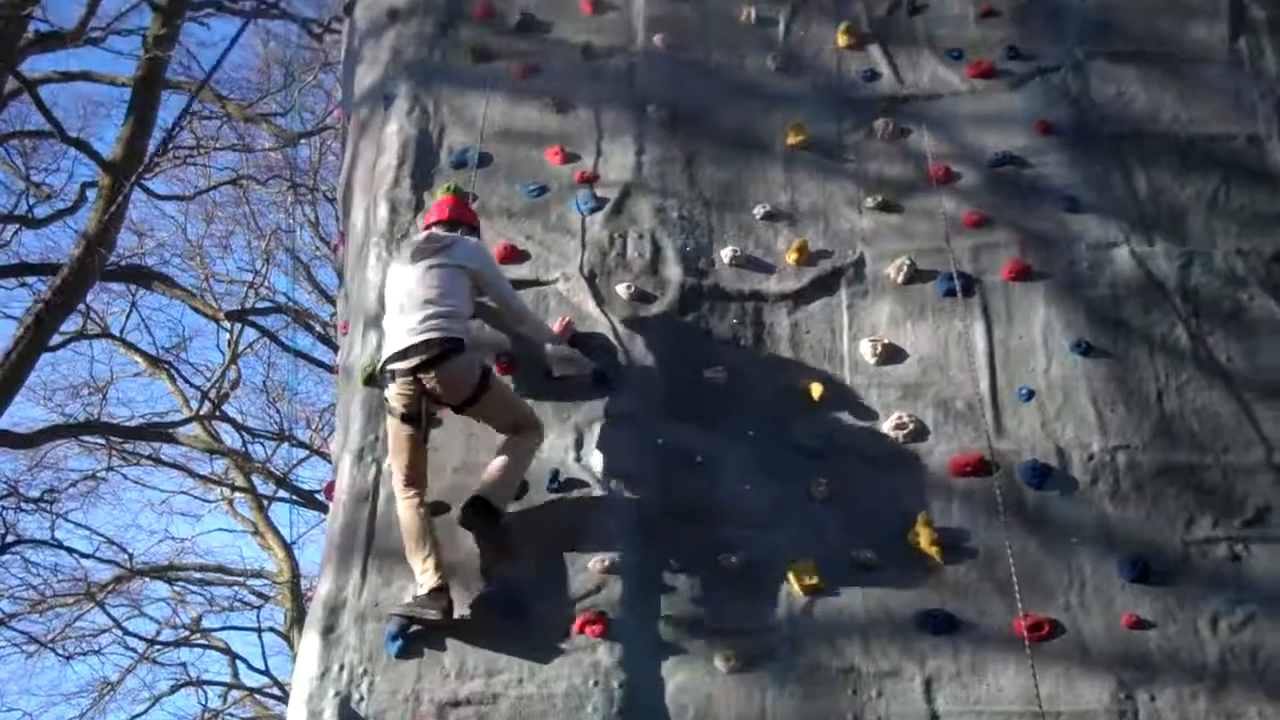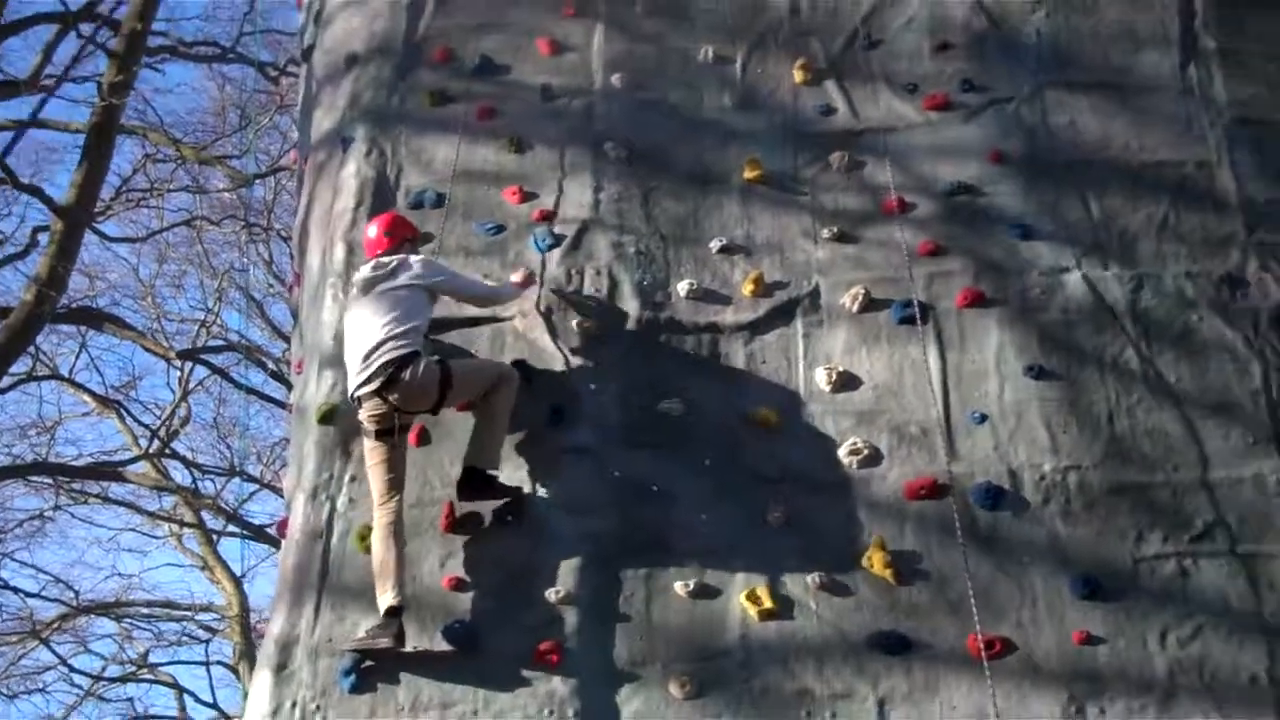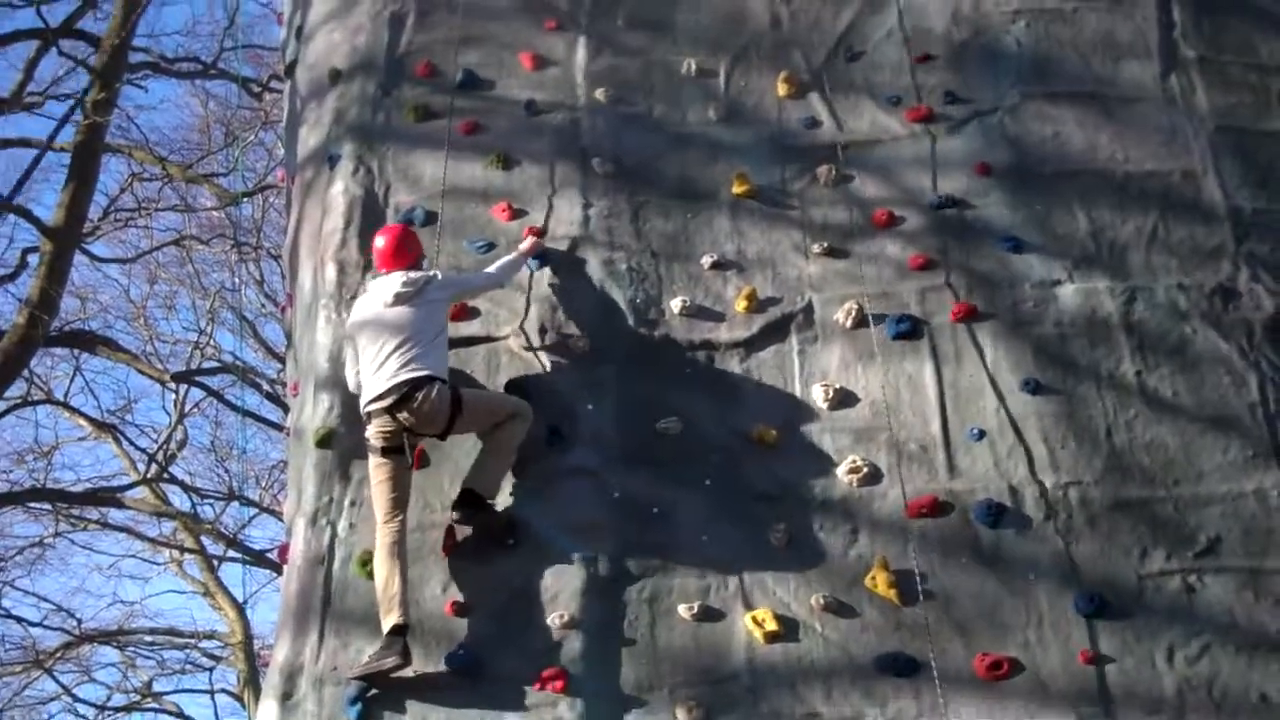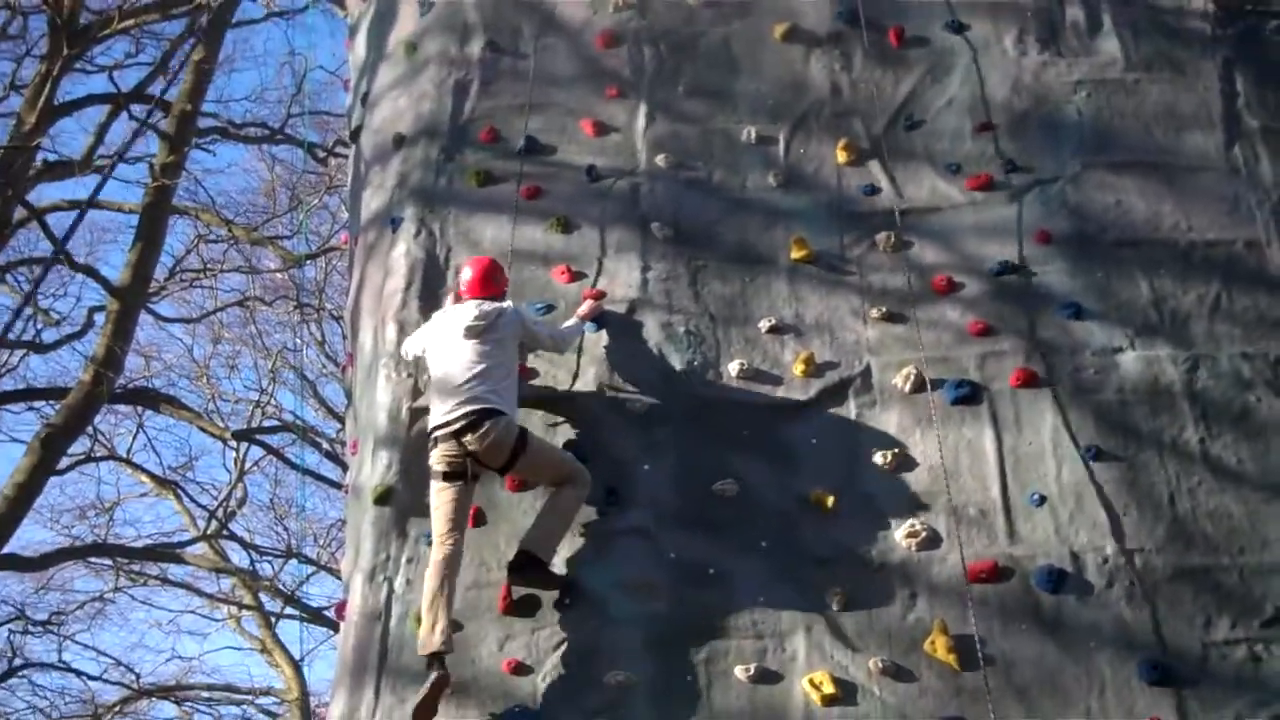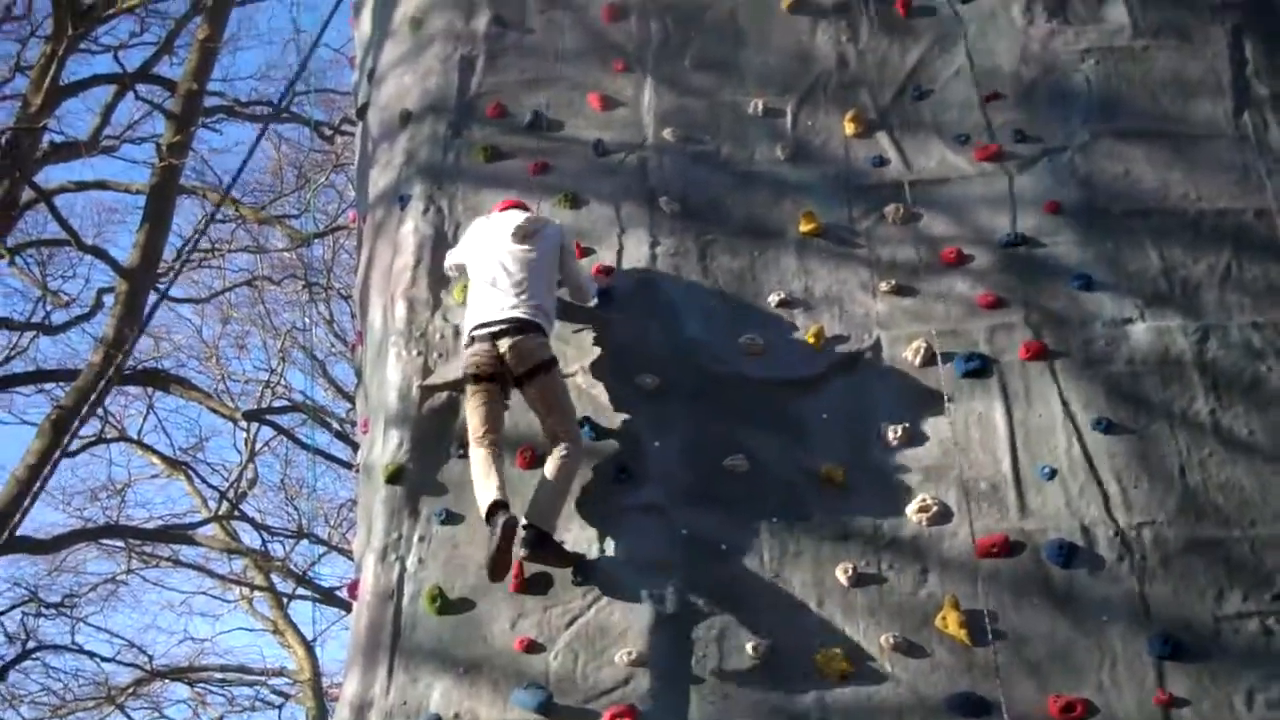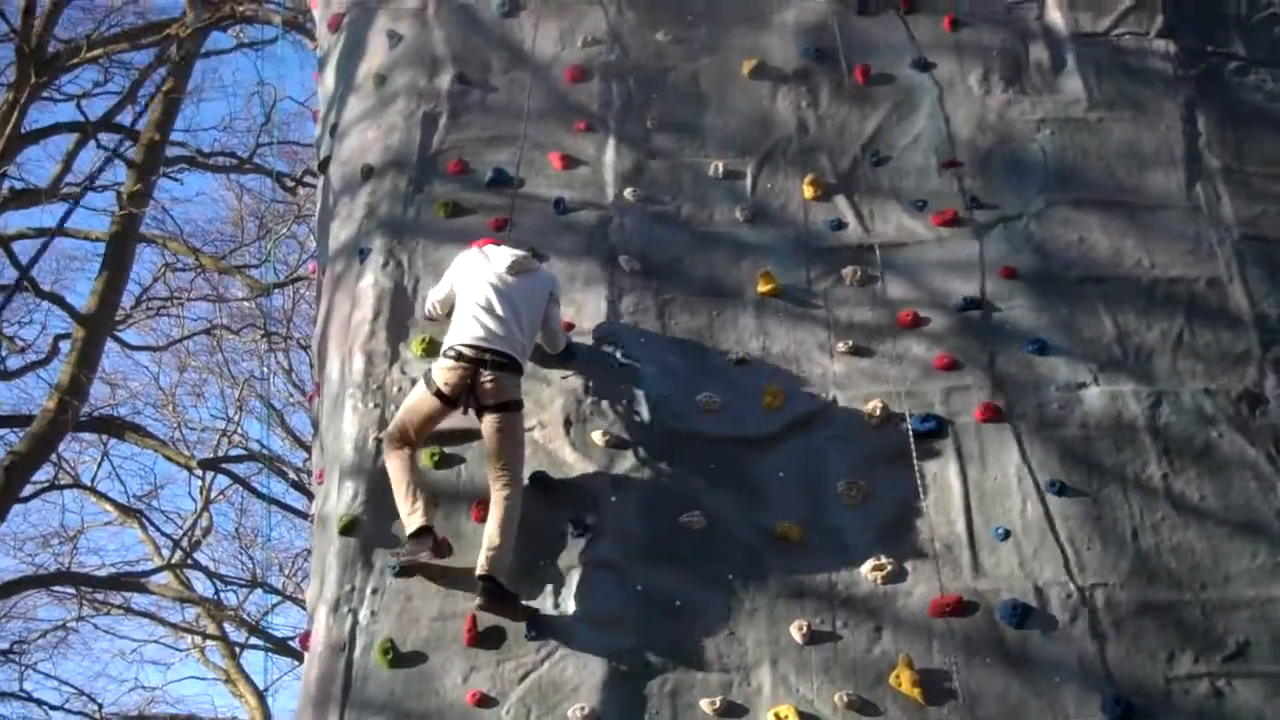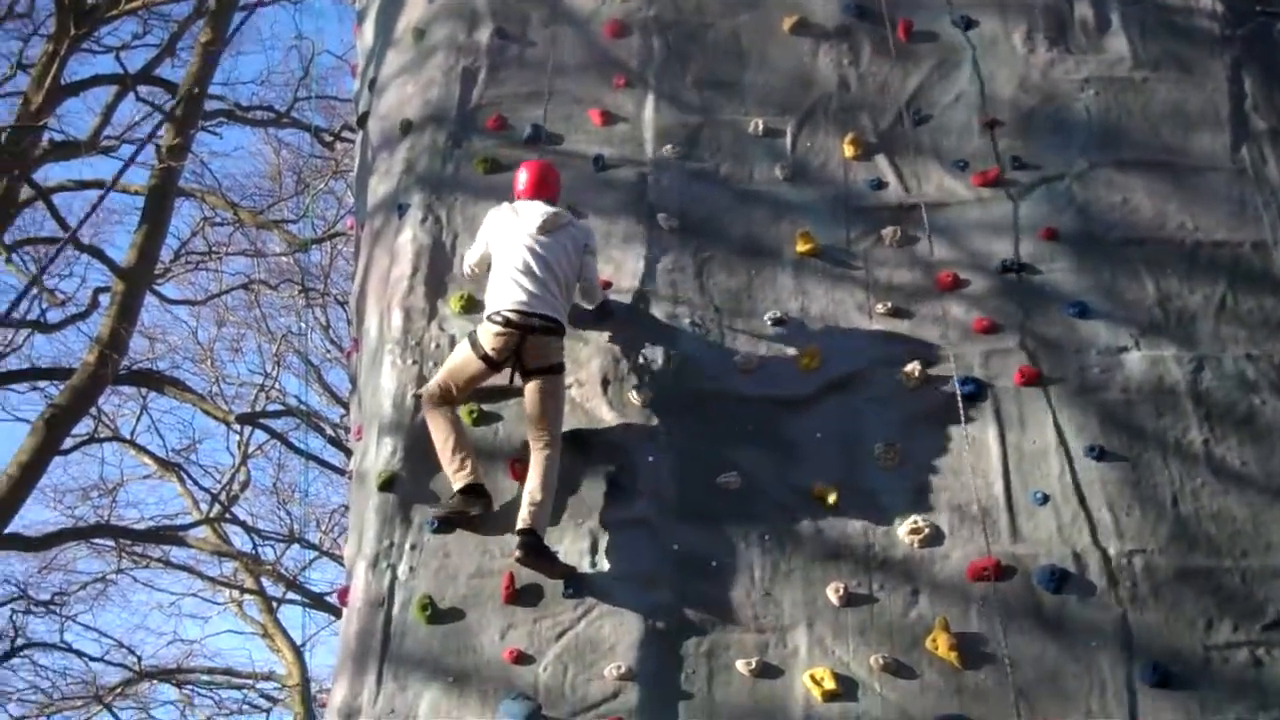
dt=0.5s
person 1, frame 1
left shoulder: (399, 260)
right shoulder: (468, 250)
right elbow: (514, 311)
right wrist: (551, 334)
left hip: (397, 373)
right hip: (447, 361)
left knee: (408, 490)
right knee: (527, 429)
left ankle: (433, 590)
right ankle: (483, 502)
person 1, frame 2
left shoulder: (357, 293)
right shoulder: (417, 267)
right elbow: (485, 295)
right wrist: (516, 286)
left hip: (368, 400)
right hip: (409, 375)
left knee: (386, 507)
right knee: (503, 375)
left ankle: (390, 615)
right ankle: (476, 475)
person 1, frame 3
left shoulder: (359, 308)
right shoulder: (434, 285)
left elbow: (354, 381)
right elbow: (492, 277)
right wrist: (523, 252)
left hip: (379, 418)
right hip: (425, 398)
left knee: (389, 528)
right knee: (517, 412)
left ankle: (395, 636)
right ankle: (473, 499)
person 1, frame 4
left shoulder: (438, 322)
right shoulder: (509, 315)
left elbow: (407, 349)
right elbow: (559, 341)
right wrist: (581, 317)
left hip: (443, 442)
right hip: (491, 428)
left knee: (445, 549)
right knee: (575, 478)
left ankle: (436, 659)
right ankle: (529, 560)
person 1, frame 5
left shoulder: (479, 227)
right shoulder: (553, 232)
left elbow: (451, 266)
right elbow: (584, 295)
right wrist: (594, 282)
left hip: (479, 341)
right hip: (526, 338)
left knee: (483, 444)
right knee: (566, 441)
left ankle: (498, 511)
right ankle: (537, 533)
person 1, frame 6
left shoulder: (469, 259)
right shoulder: (544, 278)
left elbow: (433, 307)
right elbow: (556, 345)
right wrist: (565, 339)
left hip: (456, 362)
right hip: (503, 373)
left knee: (396, 442)
right knee: (506, 483)
left ankle: (421, 533)
right ankle: (491, 580)
person 1, frame 7
left shoulder: (501, 216)
right shoulder: (580, 231)
left elbow: (470, 268)
right elbow: (592, 295)
right wrist: (600, 299)
left hip: (501, 326)
right hip: (547, 336)
left knee: (435, 398)
right knee: (545, 443)
left ankle: (469, 489)
right ankle: (530, 535)
